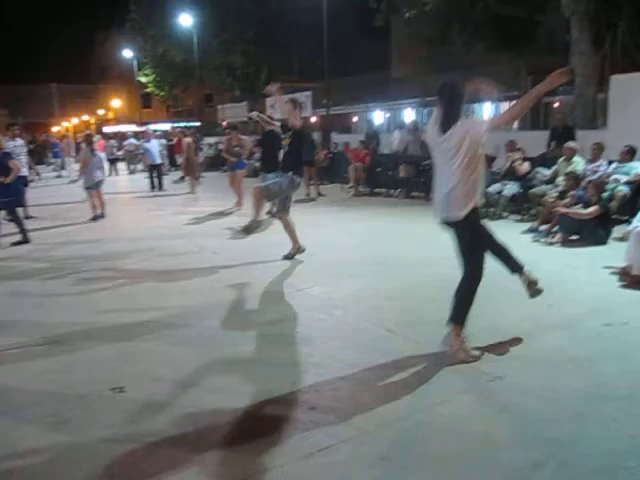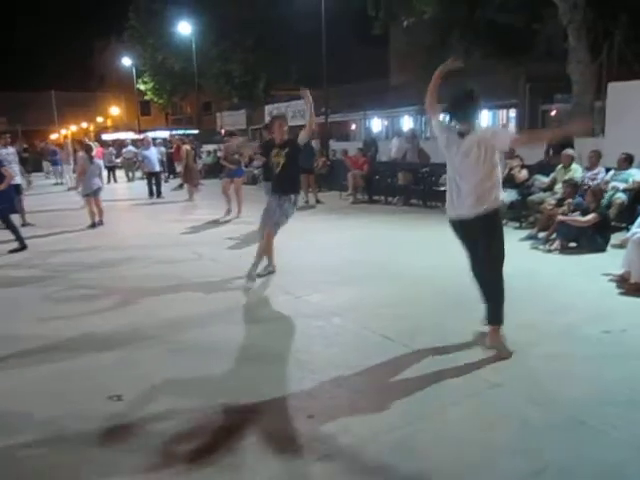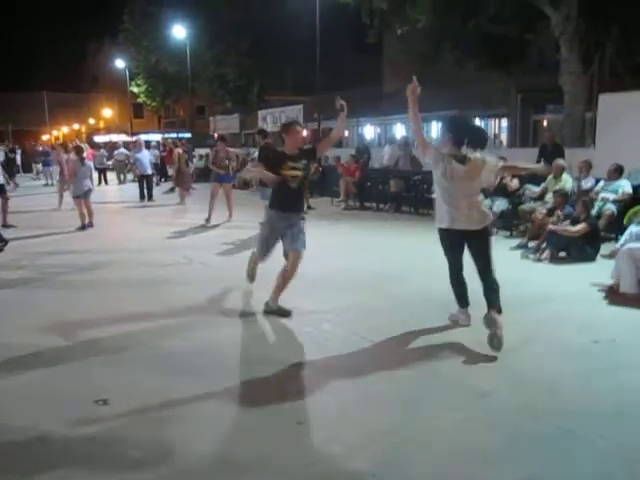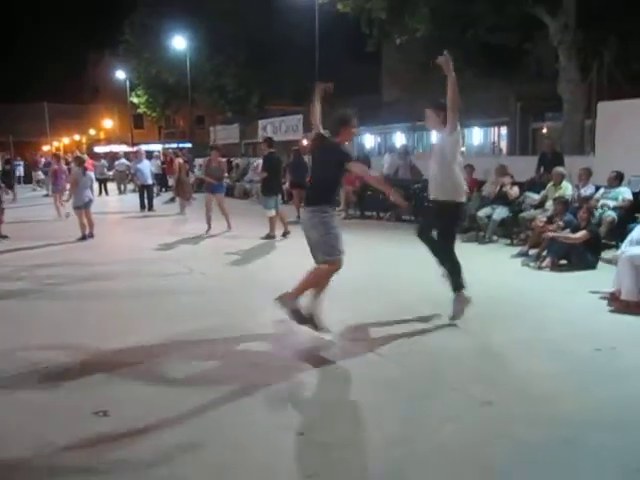
dt=0.3s
person 1, frame 1
left shoulder: (434, 128)
right shoulder: (468, 128)
left elbow: (443, 99)
right elbow: (509, 116)
left wrist: (472, 87)
right wrist: (545, 86)
left hip: (445, 209)
right hip: (463, 209)
left knee: (485, 240)
right knee: (472, 271)
left ankle: (522, 273)
right ankle: (455, 335)
person 1, frame 2
left shoulder: (445, 134)
right shoulder: (487, 137)
left elbow: (430, 105)
right elbow: (528, 138)
left wrist: (441, 70)
right wrist: (569, 129)
left hip: (458, 215)
right hip: (485, 211)
left knee: (479, 263)
right knee: (493, 268)
left ankle: (493, 322)
right ankle: (494, 332)
person 1, frame 3
left shoulder: (439, 159)
right shoulder: (481, 161)
left elbow: (418, 134)
right elbow: (508, 168)
left wrist: (412, 99)
right wrist: (535, 168)
left hip: (450, 226)
right hip: (479, 224)
left knee: (455, 267)
right knee: (486, 272)
left ankle: (463, 312)
right ankle: (493, 316)
person 1, frame 4
left shoulder: (450, 135)
right shoulder: (445, 138)
left elbow: (453, 105)
left wrist: (450, 73)
left hip: (450, 198)
right hip: (441, 197)
left knee: (445, 246)
right knee: (423, 231)
left ankle: (459, 294)
right ankle: (450, 269)
person 2, frame 1
left shoulder: (300, 129)
right shoulder: (290, 129)
left elbow: (290, 112)
right elbow: (277, 125)
left wrist: (276, 94)
right wrist: (261, 117)
left hip: (290, 176)
right hip: (284, 175)
left knee: (258, 190)
right knee: (283, 214)
left ankle: (255, 220)
right ankle: (296, 246)
person 2, frame 2
left shoulder: (293, 144)
right shoulder: (269, 147)
left elbow: (309, 129)
left wrist: (309, 104)
left hip: (288, 198)
right hip: (274, 197)
left knee: (269, 233)
right knee: (263, 233)
left ankle: (254, 267)
right ankle: (271, 265)
person 2, frame 3
left shoulder: (308, 154)
right shoulder: (276, 157)
left elbow: (335, 137)
right elbow: (253, 170)
left wrist: (342, 114)
right wrist: (263, 173)
left hip: (296, 216)
right hip: (278, 214)
left knee: (294, 258)
right knee: (260, 255)
left ankle: (273, 302)
right ankle: (252, 266)
person 2, frame 4
left shoulder: (321, 143)
right shoulder: (336, 151)
left elbow: (315, 119)
right elbow: (361, 170)
left wrist: (317, 95)
right wrist: (389, 190)
left hip: (312, 210)
right hip: (321, 211)
left knee: (326, 264)
right knee: (332, 262)
left ankle: (309, 307)
right ankle: (291, 297)
